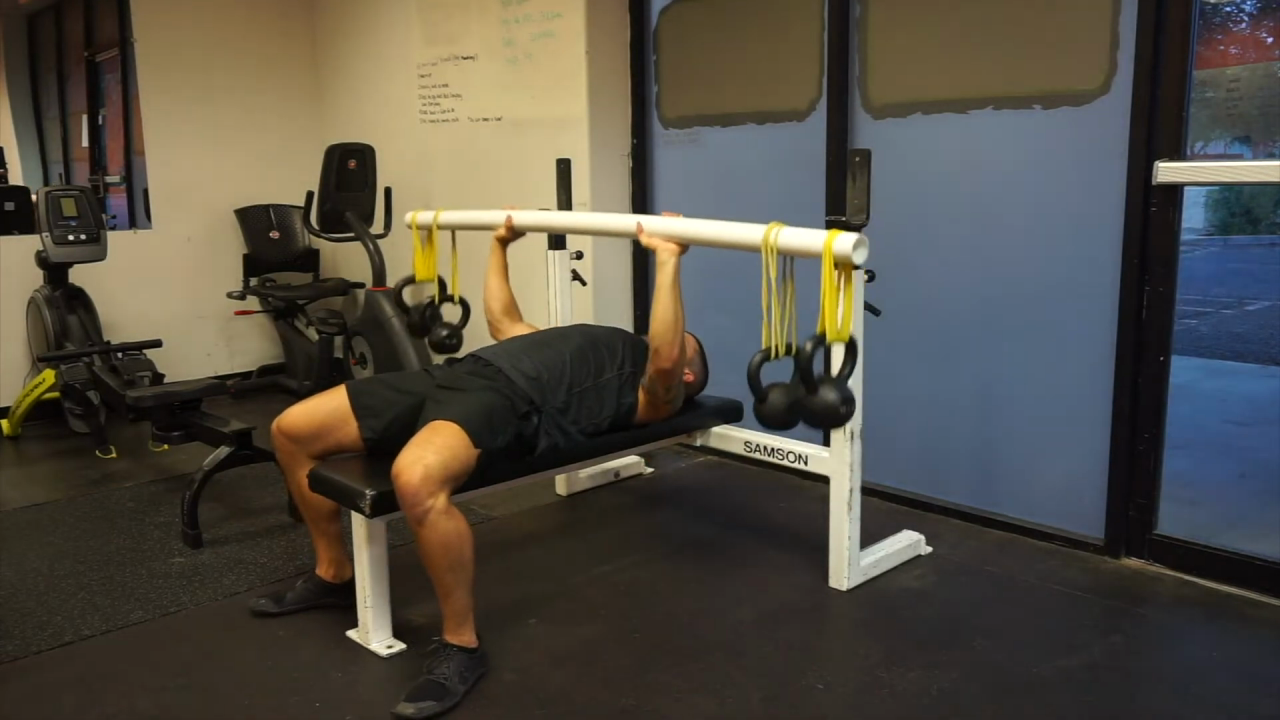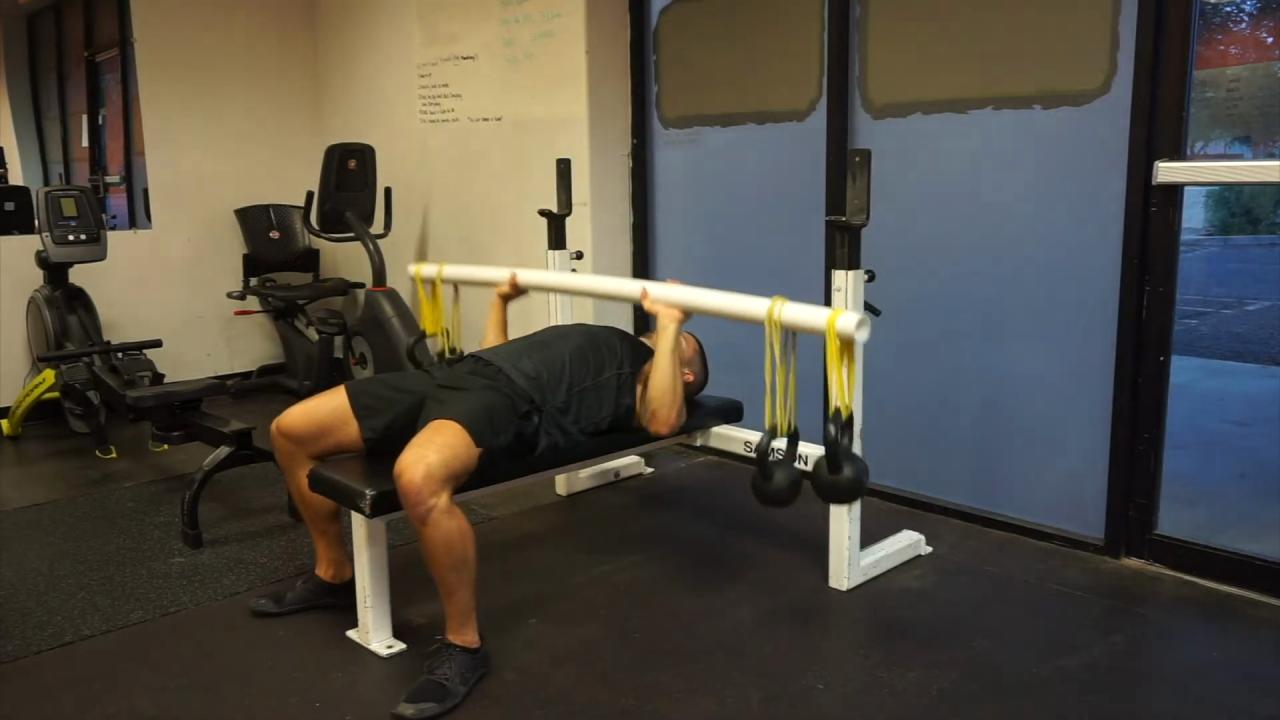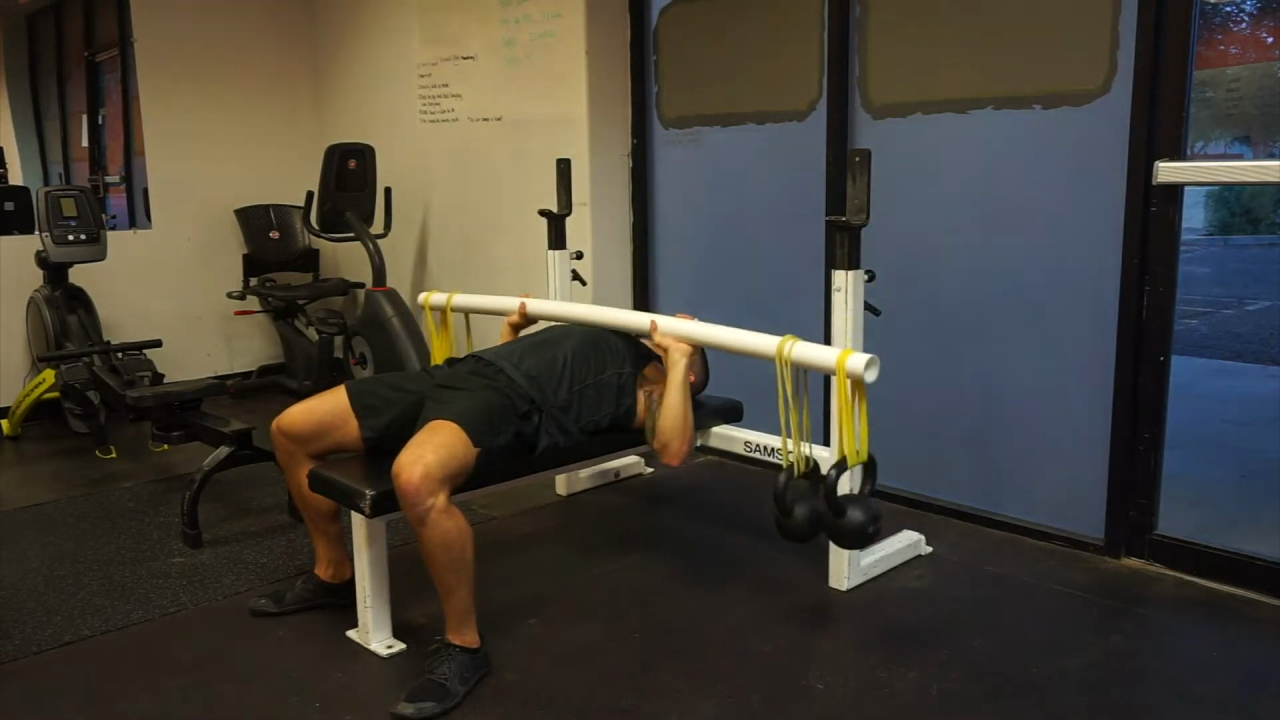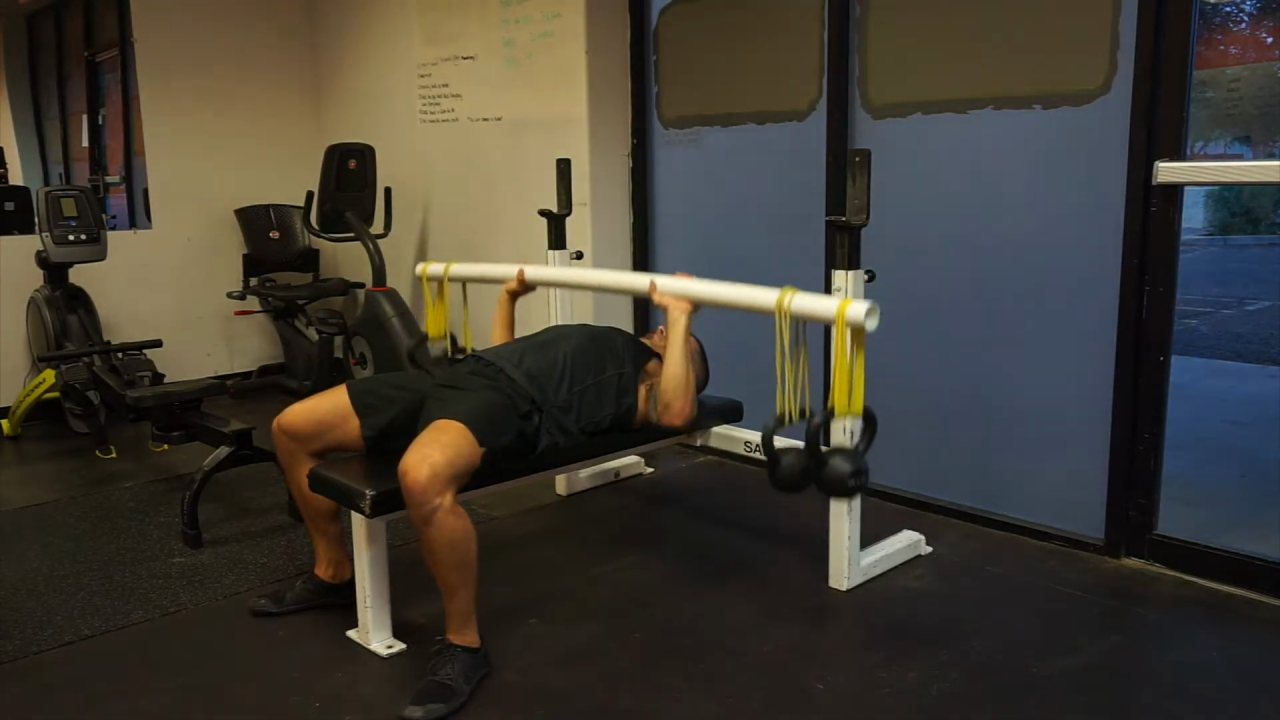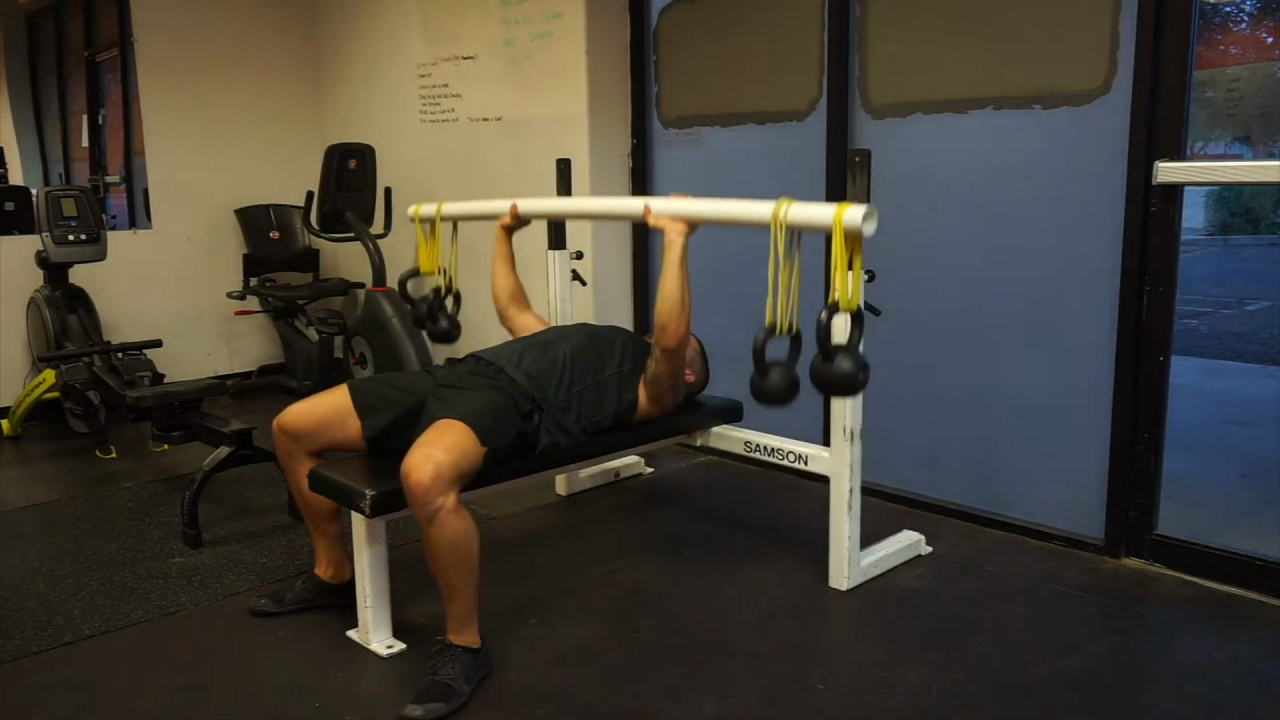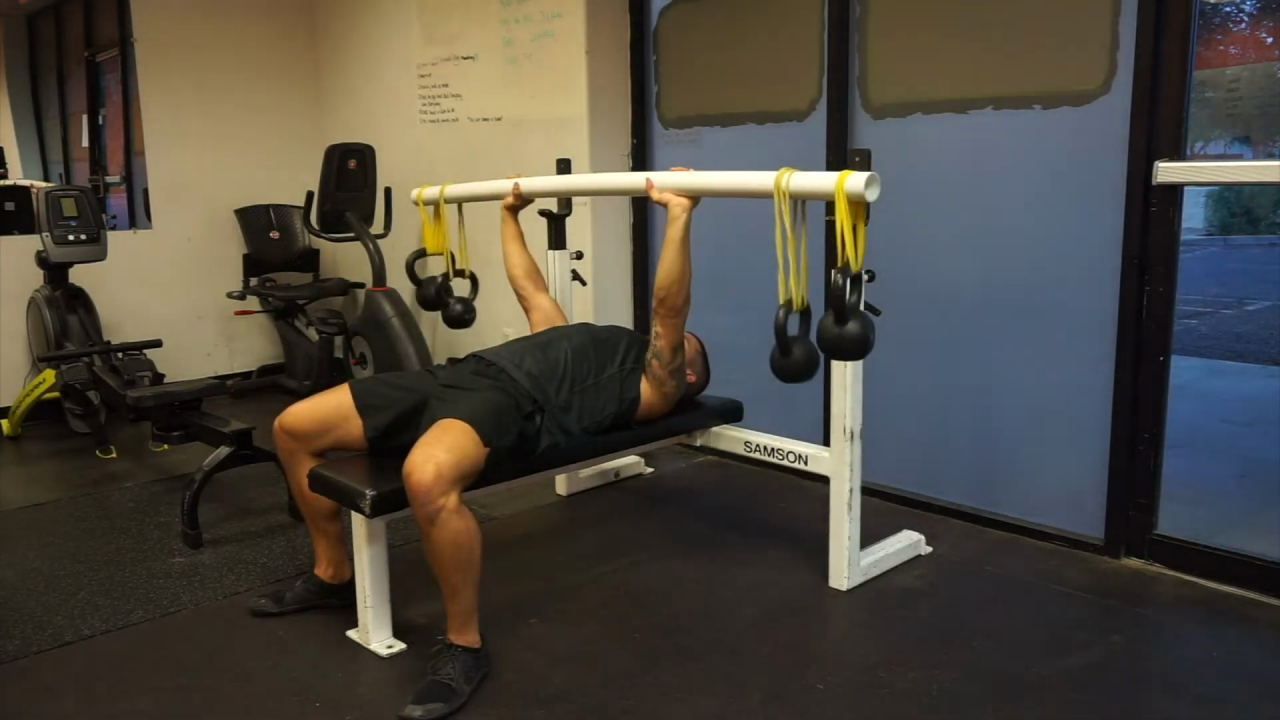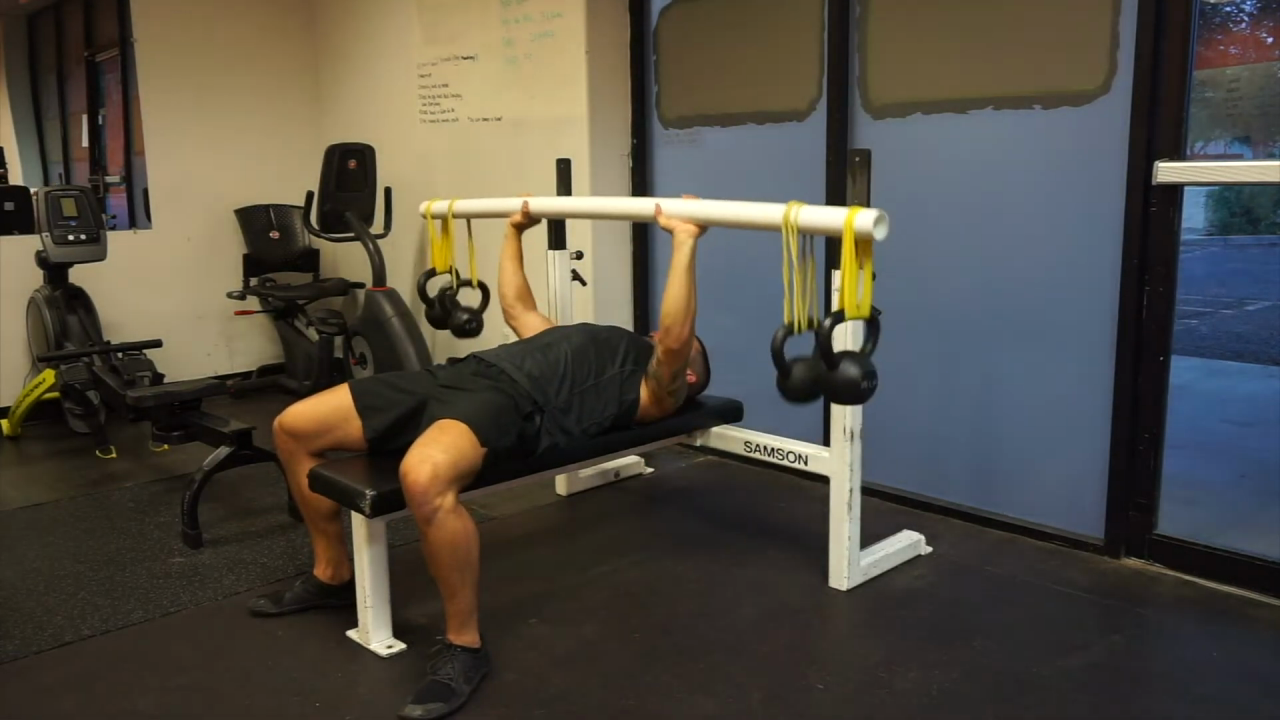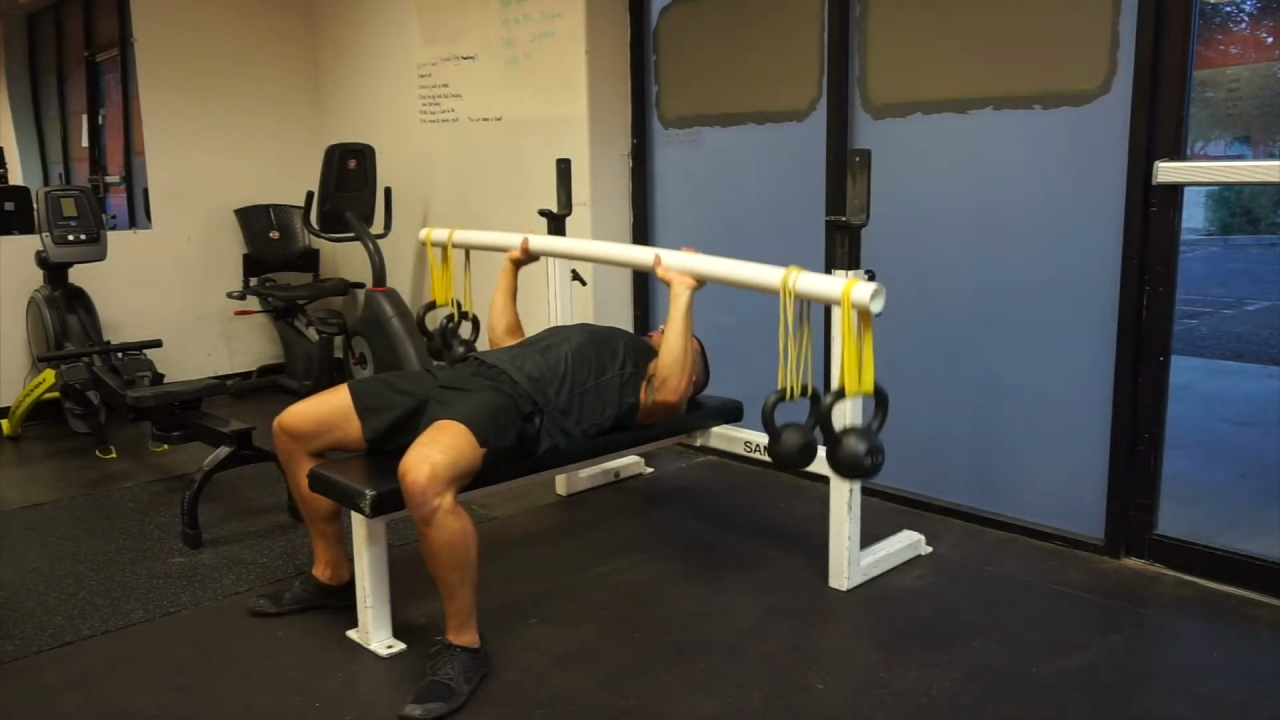
dt=0.4s
person 1, frame 1
left shoulder: (657, 393)
right shoulder: (594, 354)
left elbow: (664, 359)
right elbow: (505, 325)
left wrist: (667, 260)
right wrist: (500, 246)
left hip: (511, 398)
left knee: (418, 480)
right knee: (291, 430)
left ankle: (460, 647)
right ankle: (334, 575)
person 1, frame 2
left shoulder: (652, 379)
right shoulder: (602, 351)
left elbow: (664, 422)
left wrist: (670, 322)
right wrist: (501, 300)
left hip: (511, 399)
left knee: (420, 479)
right knee: (290, 430)
left ankle: (463, 645)
right ankle: (333, 575)
person 1, frame 3
left shoulder: (656, 384)
right shoulder: (606, 352)
left elbow: (673, 451)
left wrist: (676, 356)
right wrist: (513, 329)
left knee: (418, 480)
right knee: (291, 430)
left ankle: (463, 646)
right ankle: (333, 575)
person 1, frame 4
left shoulder: (652, 381)
right shoulder: (606, 355)
left elbow: (677, 414)
left wrist: (680, 314)
right wrist: (509, 297)
left hip: (512, 399)
left knee: (424, 479)
right knee: (292, 428)
left ankle: (464, 645)
right ankle: (334, 575)
person 1, frame 5
left shoulder: (657, 387)
right shoulder: (595, 356)
left elbow: (672, 338)
right elbow: (512, 309)
left wrist: (675, 240)
right wrist: (504, 234)
left hip: (512, 400)
left knee: (426, 479)
right knee: (292, 427)
left ankle: (464, 646)
right ankle: (333, 574)
person 1, frame 6
left shoulder: (656, 386)
right shoulder: (593, 353)
left elbow: (670, 307)
right elbow: (531, 289)
left wrist: (678, 214)
right wrist: (510, 214)
left hip: (514, 401)
right hip: (460, 375)
left knee: (429, 479)
right knee: (293, 428)
left ankle: (464, 646)
right ankle: (333, 575)
person 1, frame 7
left shoulder: (659, 388)
right shoulder: (597, 355)
left elbow: (674, 337)
right elbow: (518, 309)
left wrist: (685, 242)
right wrist: (516, 231)
left hip: (516, 400)
right hip: (464, 374)
left knee: (425, 478)
right knee: (294, 427)
left ankle: (464, 647)
right ankle: (332, 575)
person 1, frame 8
left shoulder: (652, 388)
right shoulder: (600, 352)
left elbow: (670, 393)
right elbow: (505, 342)
left wrist: (682, 292)
right wrist: (512, 265)
left hip: (515, 399)
left knee: (424, 480)
right knee: (293, 428)
left ankle: (463, 646)
right ankle: (332, 577)
